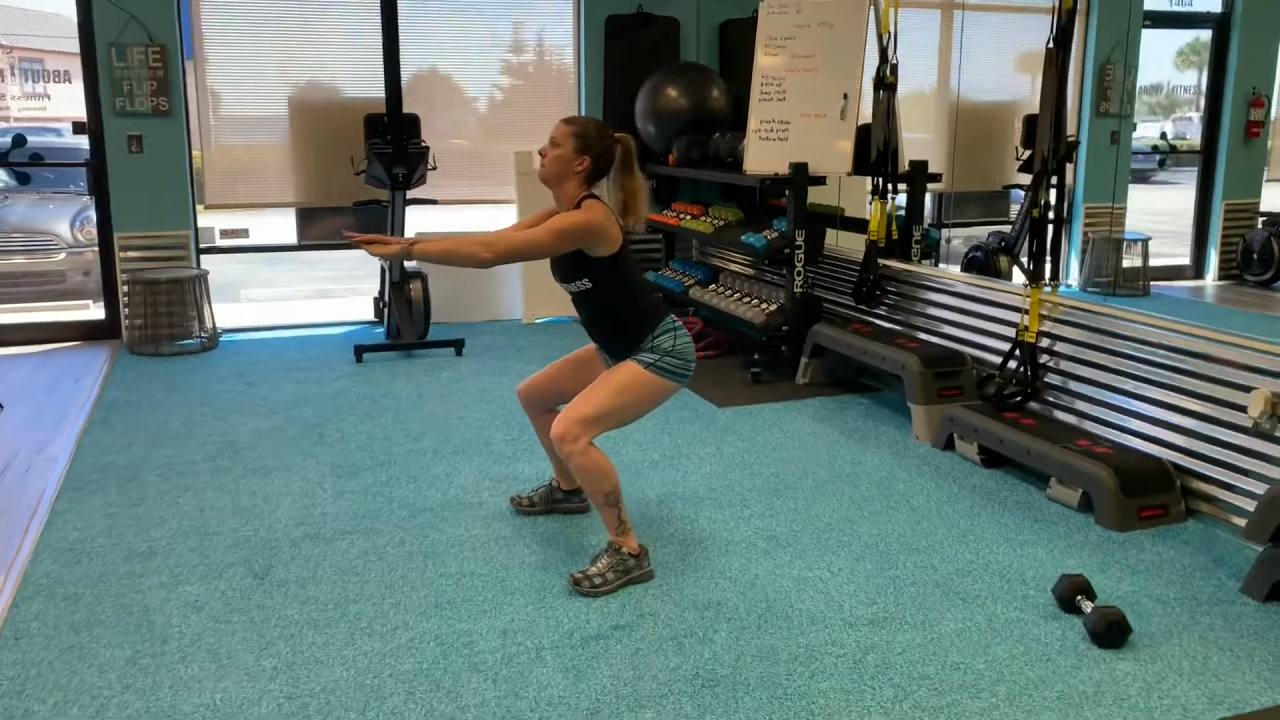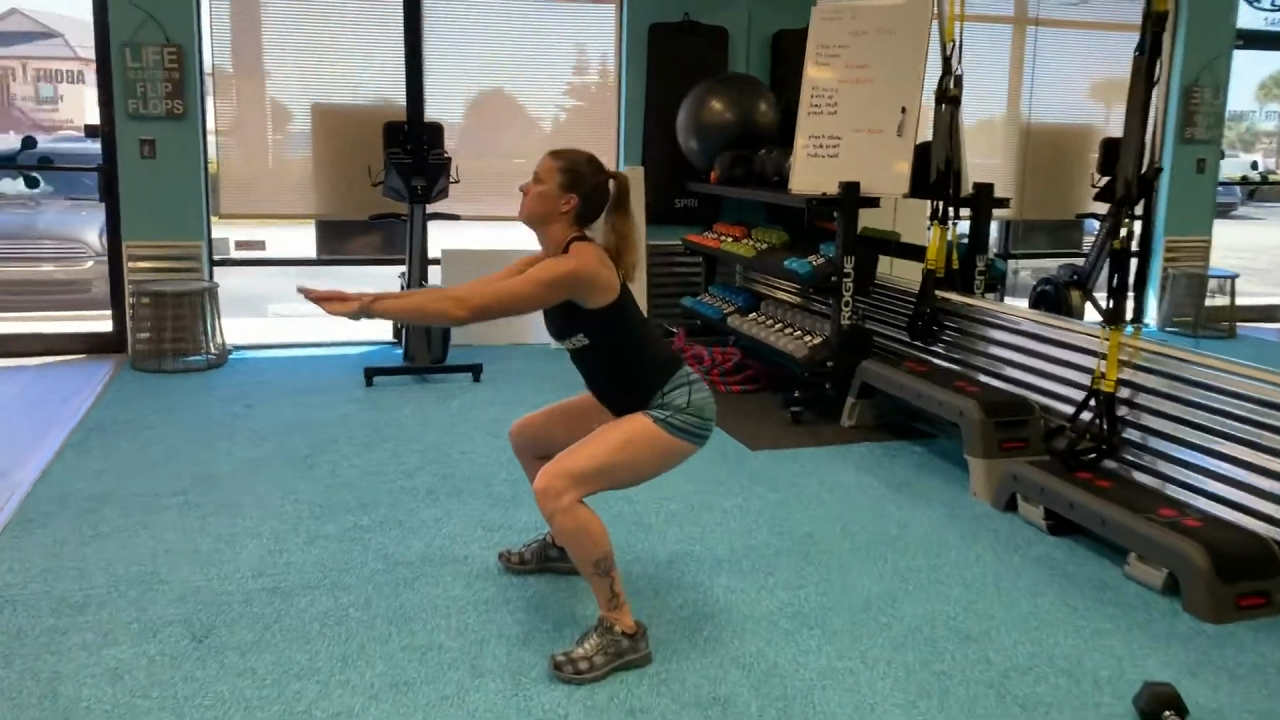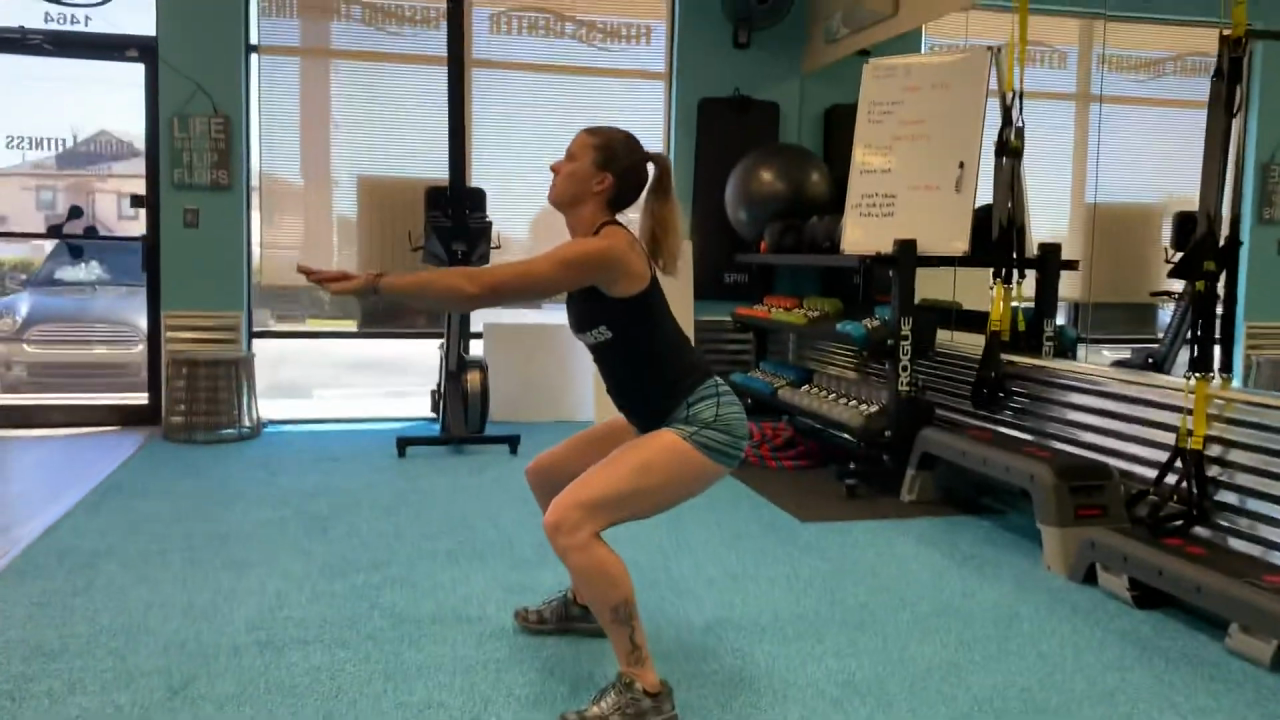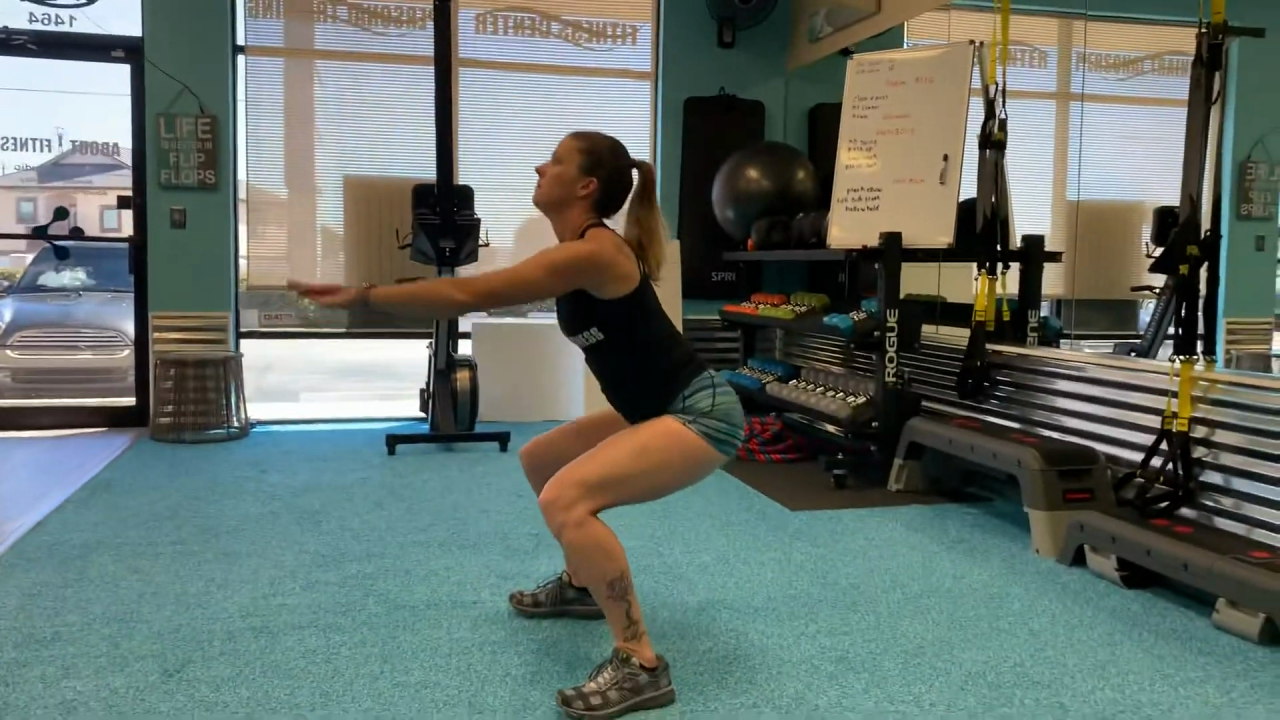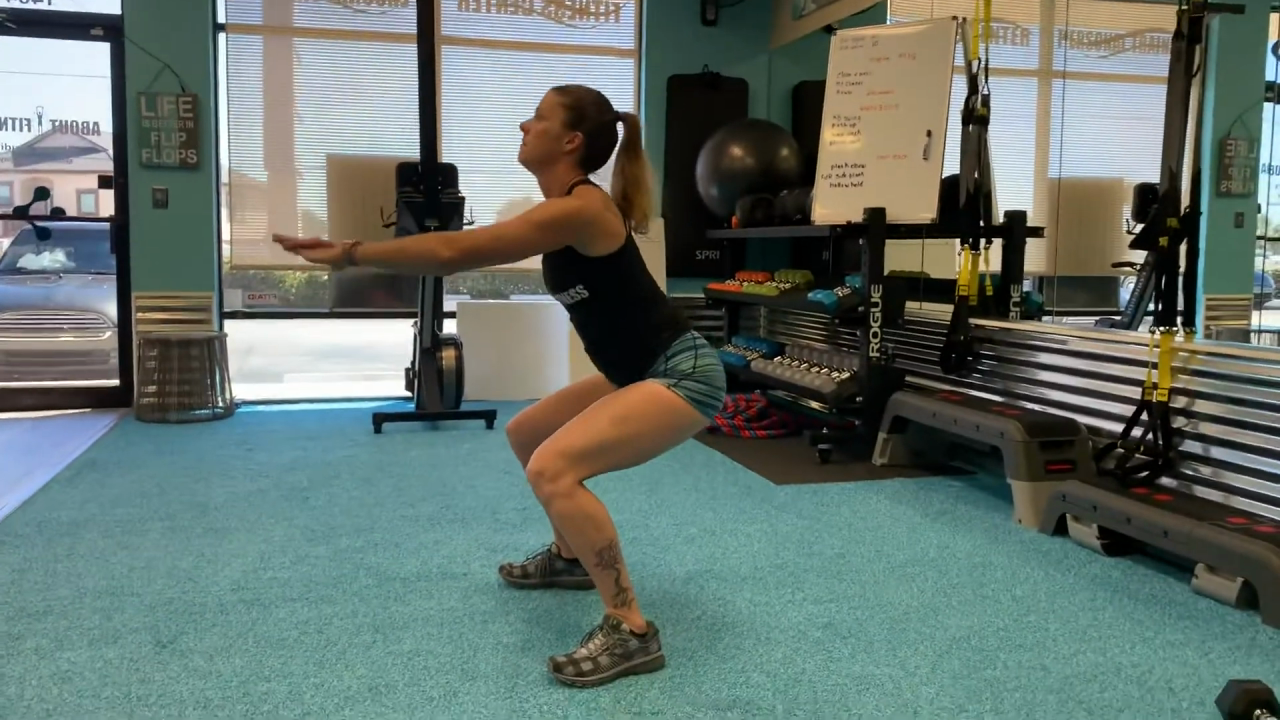
dt=0.7s
person 1, frame 1
left shoulder: (587, 220)
right shoulder: (562, 214)
left elbow: (489, 253)
right elbow: (489, 242)
left hip: (661, 351)
right hip: (622, 347)
left knee: (570, 431)
right knee: (533, 396)
left ankle: (628, 552)
right ankle: (568, 489)
person 1, frame 2
left shoulder: (578, 266)
right shoulder: (550, 260)
left elbow: (465, 309)
right elbow: (464, 291)
left wrist: (365, 310)
right wrist: (365, 298)
left hip: (678, 409)
right hip: (634, 401)
left knee: (556, 486)
right knee: (527, 438)
left ankle: (622, 632)
right ankle: (563, 545)
person 1, frame 3
left shoulder: (605, 250)
right shoulder: (589, 250)
left elbow: (479, 287)
right elbow: (488, 285)
left wrist: (372, 283)
right wrist: (379, 283)
left hip: (707, 424)
right hip: (665, 420)
left knee: (569, 519)
right knee: (545, 477)
right ankle: (586, 602)
person 1, frame 4
left shoulder: (592, 252)
right shoulder: (579, 252)
left elbow: (469, 294)
right elbow: (479, 289)
left wrist: (362, 296)
right wrist: (370, 295)
left hip: (702, 415)
right hip: (660, 411)
left knee: (565, 499)
right knee: (540, 459)
left ankle: (640, 665)
right ankle: (581, 585)
person 1, frame 5
left shoulder: (578, 210)
right shoulder: (566, 207)
left elbow: (455, 251)
right elbow: (464, 251)
left wrist: (348, 253)
right wrist: (354, 253)
left hip: (685, 376)
right hip: (643, 373)
left knee: (552, 466)
right knee: (525, 434)
left ankle: (631, 632)
right ankle: (571, 556)
